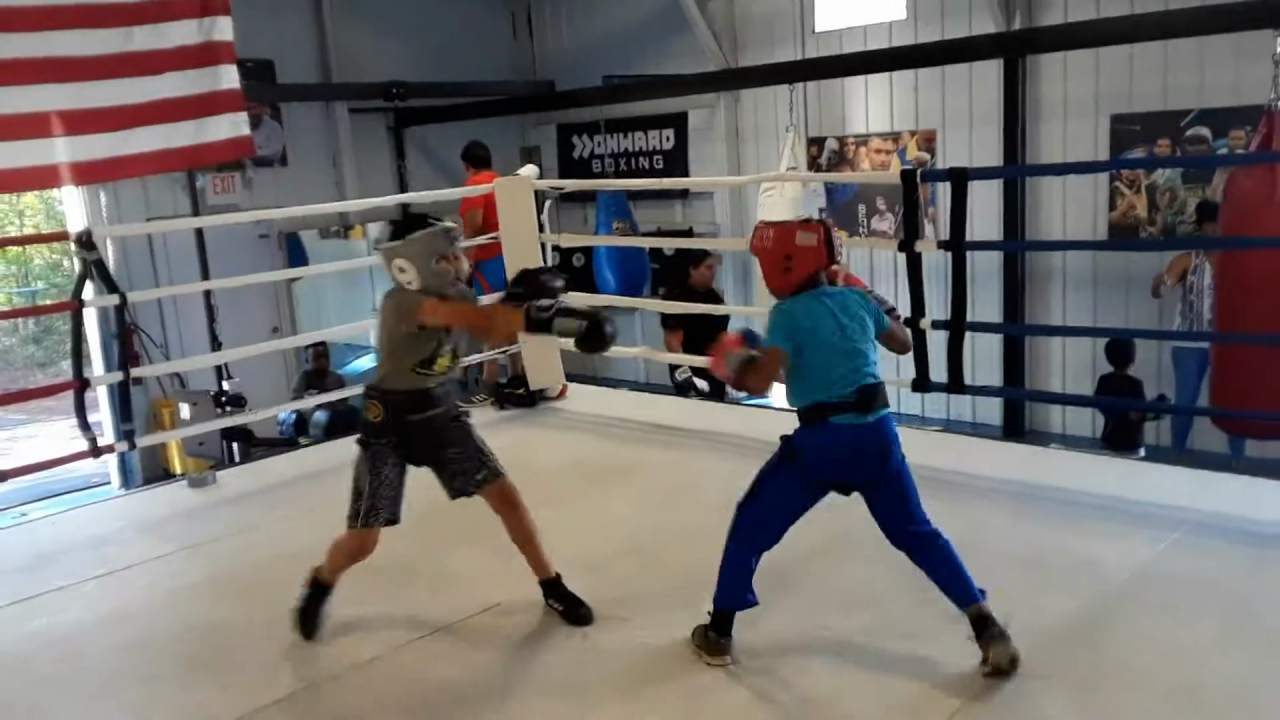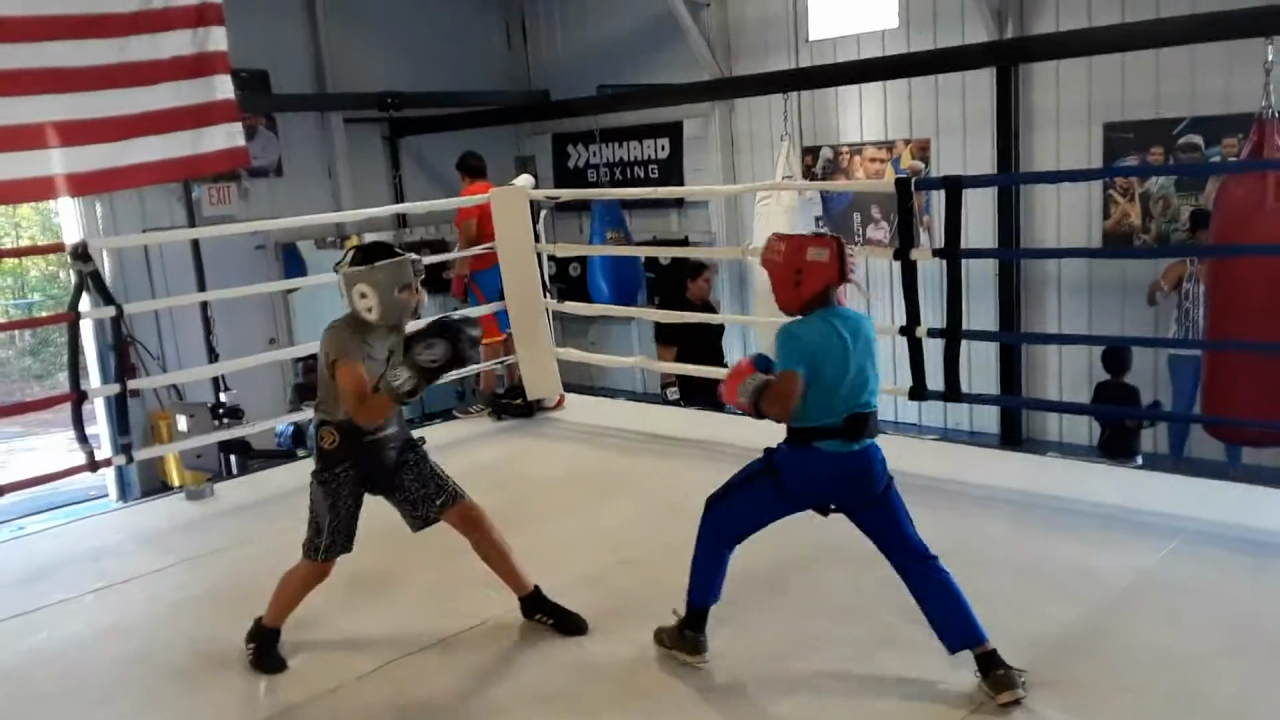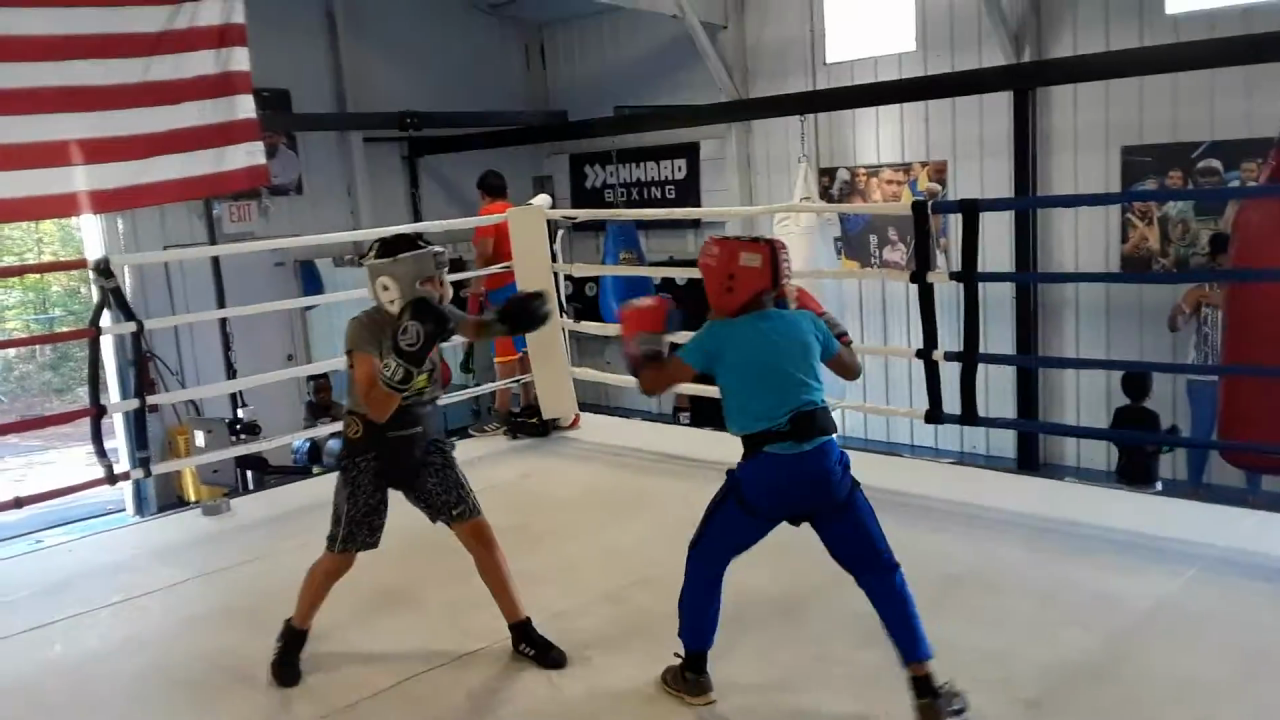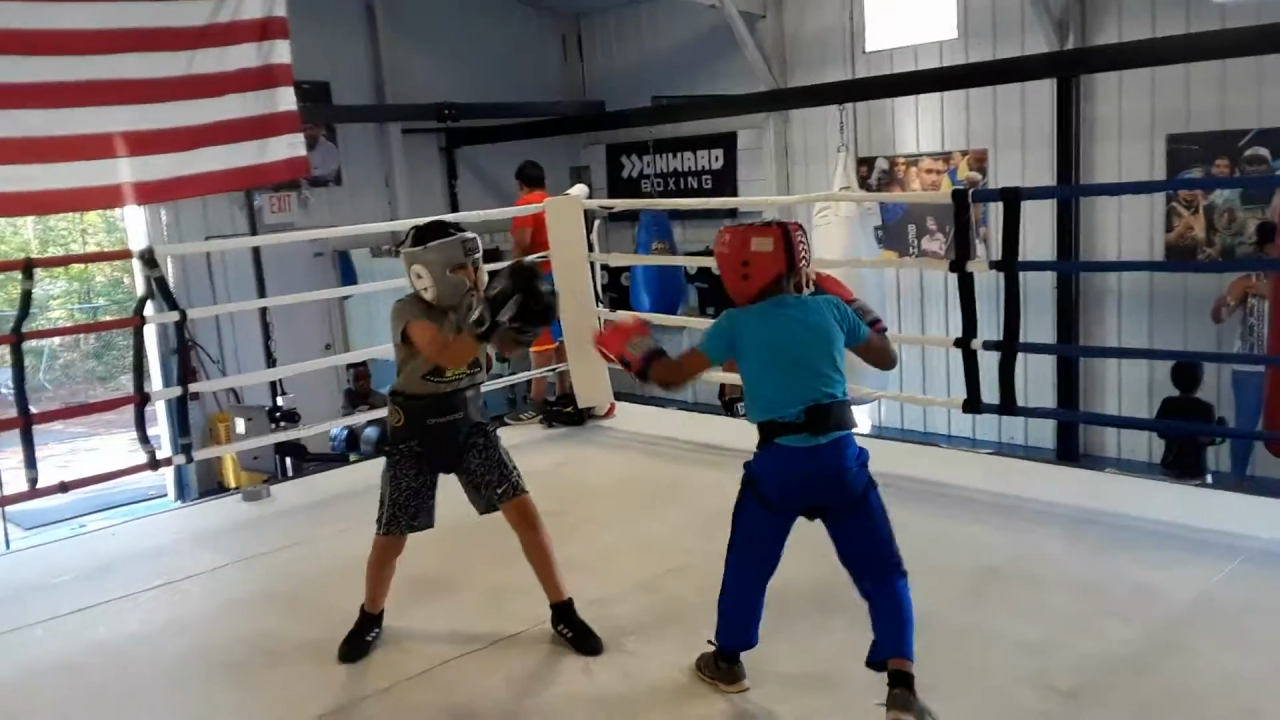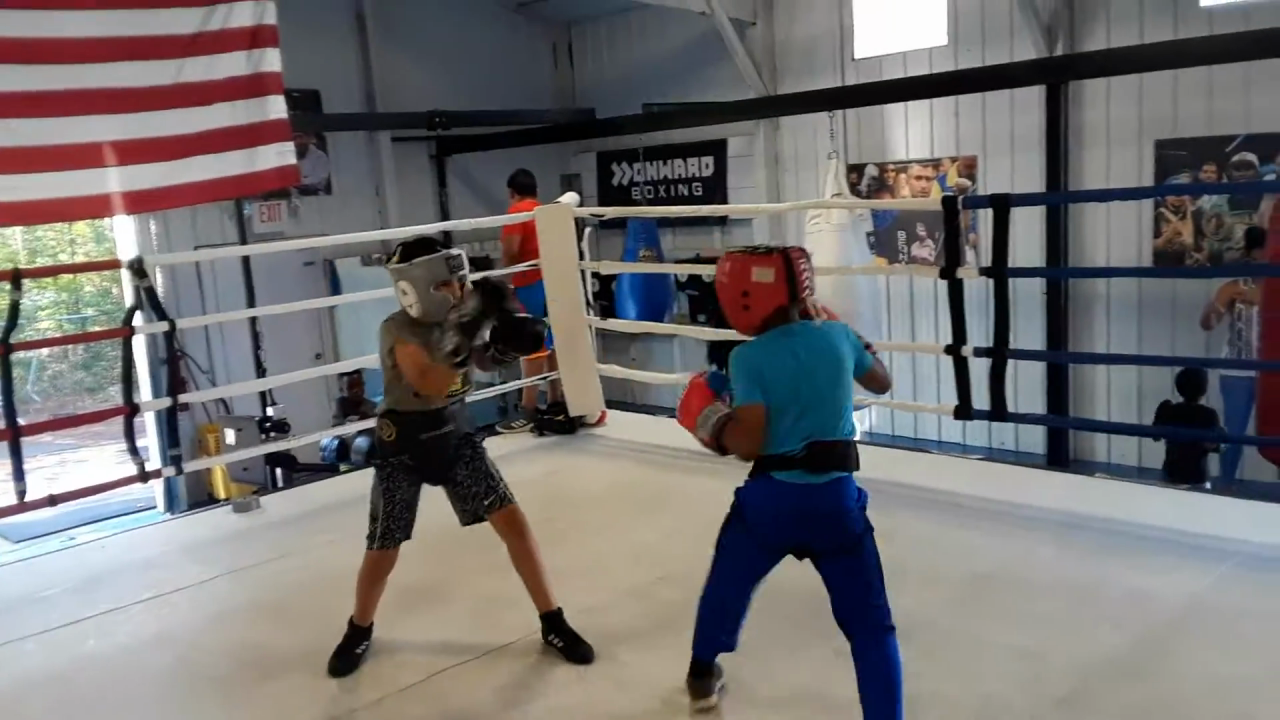
dt=0.2s
person 1, frame 1
left shoulder: (788, 314)
right shoulder: (857, 300)
left elbow: (761, 378)
right elbow: (902, 344)
left wrist: (734, 363)
left hip: (820, 443)
right hip: (876, 434)
left knee: (750, 525)
right knee: (916, 533)
left ankle: (719, 633)
right ankle: (987, 629)
person 1, frame 2
left shoulder: (796, 335)
right shoulder: (861, 323)
left elbow: (784, 407)
left wrist: (750, 390)
left hip: (804, 461)
right hip: (862, 460)
left knee: (718, 520)
right knee: (916, 559)
left ankle: (691, 632)
right ankle: (993, 667)
person 1, frame 3
left shoulder: (719, 335)
right shoulder: (804, 322)
left elbow: (653, 383)
right elbow: (851, 369)
left wrist: (642, 339)
left hip: (763, 472)
right hip: (821, 464)
left knee: (706, 560)
right knee: (878, 571)
left ankle: (694, 672)
person 1, frame 4
left shoulder: (738, 323)
right shoulder: (830, 308)
left elbow: (673, 376)
right elbow: (888, 358)
left wrist: (635, 352)
right wrist: (855, 307)
left hip: (779, 467)
right hip: (838, 459)
left knee: (747, 563)
right knee: (884, 577)
left ankle: (728, 661)
person 1, frame 5
left shoulder: (750, 357)
right shoulder: (836, 336)
left elbow: (746, 445)
right elbow: (880, 382)
left wrist: (709, 419)
left hip: (772, 498)
right hip: (836, 498)
left knee: (729, 578)
right knee: (870, 627)
left ankle: (702, 676)
person 2, frame 1
left shoulder: (450, 290)
right shoulder: (404, 301)
left elbow: (491, 322)
right elbow: (484, 322)
right wrist: (568, 321)
left hip: (441, 417)
right hip: (390, 428)
left knee: (505, 497)
right knee: (362, 542)
left ankle: (552, 586)
right ankle: (320, 585)
person 2, frame 2
left shoulder: (389, 325)
right shoulder: (342, 337)
right elbow: (366, 413)
left wrist: (450, 342)
right wrist: (414, 371)
left hip: (393, 446)
right hip: (344, 458)
left knee: (470, 517)
right knee: (318, 566)
left ankle: (533, 602)
right ankle: (264, 631)
person 2, frame 3
left shoulder: (429, 312)
right shoulder: (365, 329)
left elbow: (477, 327)
right elbow: (376, 409)
left wrist: (511, 317)
right wrist: (405, 354)
left hip: (422, 442)
right hip: (370, 451)
left knee: (479, 534)
right knee: (340, 558)
left ankle: (522, 631)
right ankle: (293, 634)
person 2, frame 4
left shoulder: (475, 298)
right shoulder: (409, 311)
left elbow: (509, 345)
right elbow: (454, 357)
left wrist: (527, 319)
right wrist: (495, 308)
left hip: (469, 425)
right hip: (415, 436)
left knee: (524, 512)
right knee: (390, 540)
left ankle: (563, 613)
right ankle: (371, 617)
person 2, frame 5
left shoulder: (458, 316)
right shoulder: (398, 330)
left elbow: (482, 361)
right elbow: (433, 386)
left wrist: (509, 342)
right wrist: (467, 329)
left hip: (457, 437)
right hip: (404, 448)
left knee: (513, 522)
right knee: (382, 554)
left ankle: (553, 624)
right ankle: (359, 630)
person 3, frame 1
left shoulder: (474, 184)
left elbow: (474, 224)
left wrist: (465, 258)
left hip: (487, 259)
right hip: (507, 256)
left ankle: (489, 385)
right ankle: (516, 376)
person 3, frame 2
left shoulder: (470, 195)
left elbow: (468, 234)
left wrist: (461, 267)
left hip: (483, 270)
left knee: (489, 333)
right knee: (505, 330)
left ankle: (486, 396)
right ankle: (513, 387)
person 3, frame 3
left shoulder: (488, 213)
left elbow: (485, 253)
left wrist: (476, 285)
left hip: (501, 288)
left knee: (505, 352)
right knee: (522, 348)
left ankle: (502, 414)
right ankle: (529, 406)
person 3, frame 4
left shoulder: (526, 203)
left elbow: (522, 242)
left knee: (541, 340)
right knee: (558, 338)
left ankle: (538, 403)
right ankle: (564, 394)
person 3, frame 5
left shoulder: (516, 211)
left elbow: (511, 250)
left hip: (528, 286)
right knee: (550, 345)
left ankle: (528, 411)
right ankle: (555, 402)
person 4, frame 1
right shoulder: (1186, 260)
right elbow: (1159, 291)
right wrist: (1158, 283)
right hip: (1189, 344)
right knee: (1184, 402)
left ankle: (1238, 460)
right ankle: (1177, 456)
person 4, frame 2
right shoulder: (1180, 268)
right elbow: (1154, 301)
right wrist: (1155, 289)
right hip: (1184, 351)
right knee: (1181, 409)
left ankle: (1234, 468)
right ankle: (1175, 463)
person 4, frame 3
right shoulder: (1200, 292)
right elbow: (1174, 326)
left wrist: (1225, 303)
right wrist: (1176, 312)
right hip: (1204, 377)
right knee: (1200, 435)
left ankle: (1253, 494)
right ankle: (1194, 489)
person 4, frame 4
right shoulder: (1246, 283)
right elbow: (1218, 318)
left wrist: (1271, 295)
right wrist: (1220, 305)
right hip: (1249, 368)
right knee: (1244, 428)
right ankle: (1237, 482)
person 4, frame 5
right shoulder: (1233, 288)
right elbow: (1207, 324)
left wrist: (1261, 301)
right wrist: (1211, 311)
right hip: (1237, 373)
right knee: (1233, 431)
right ankle: (1226, 485)
